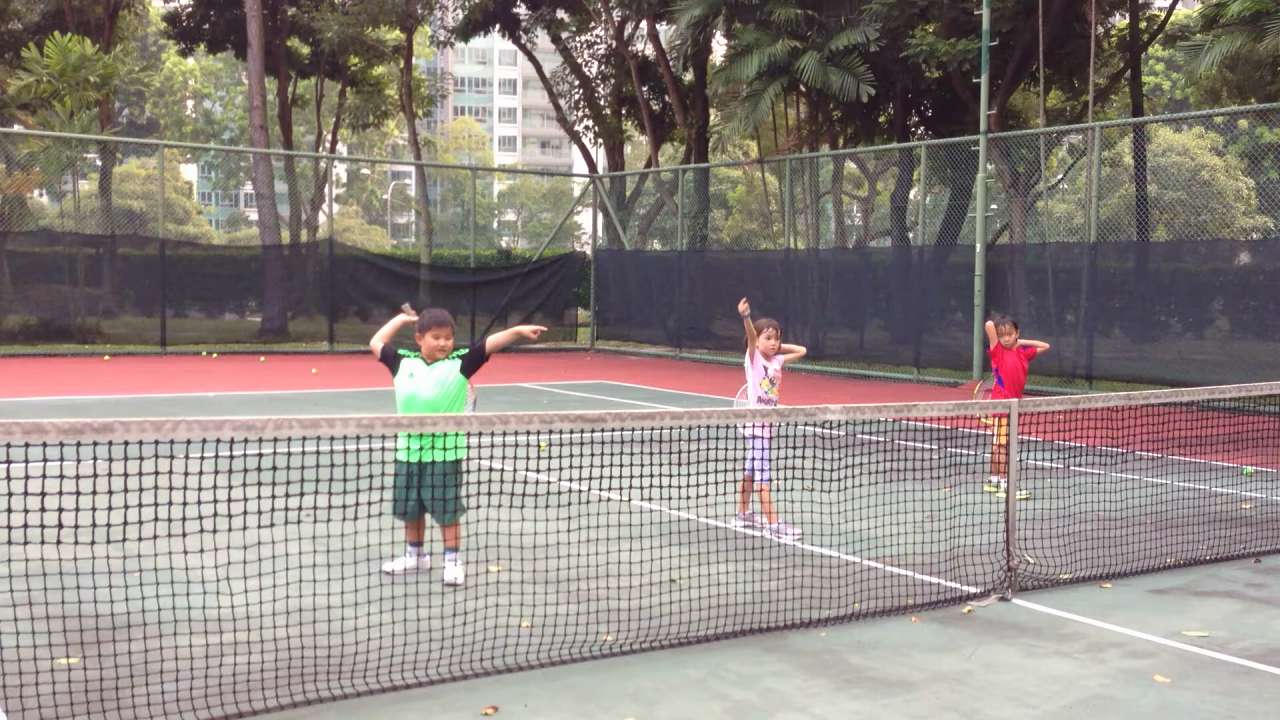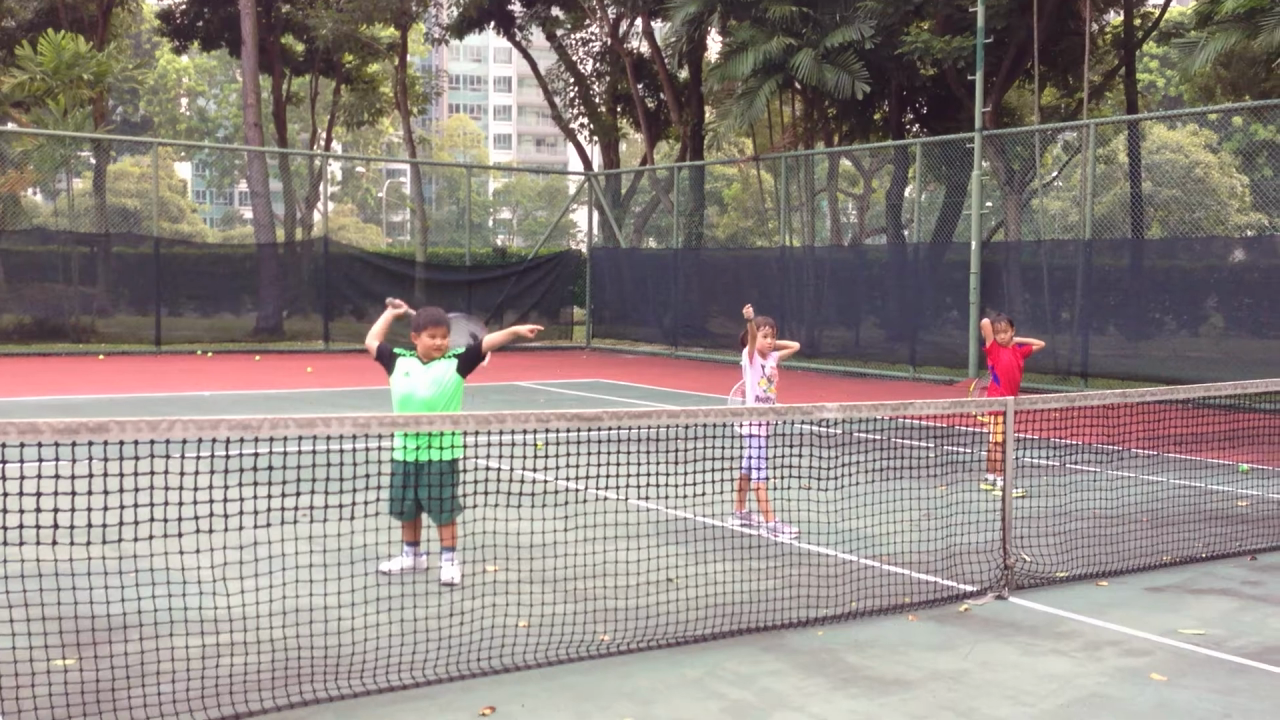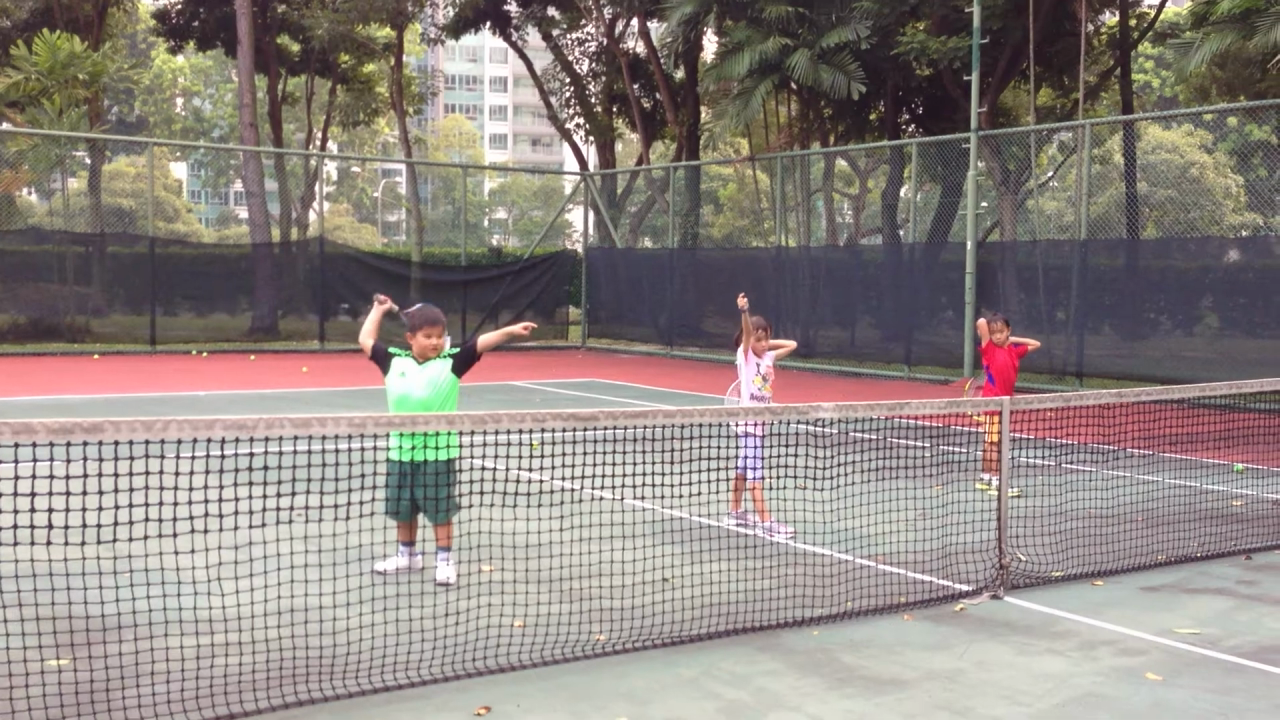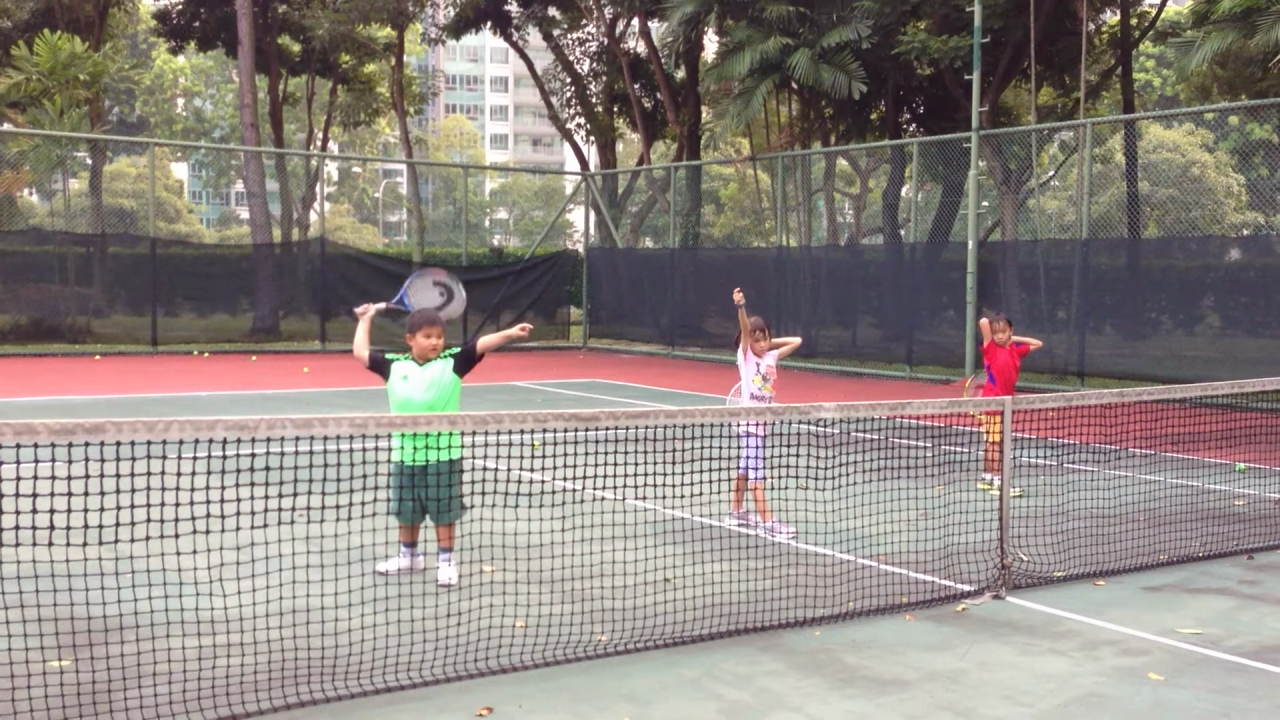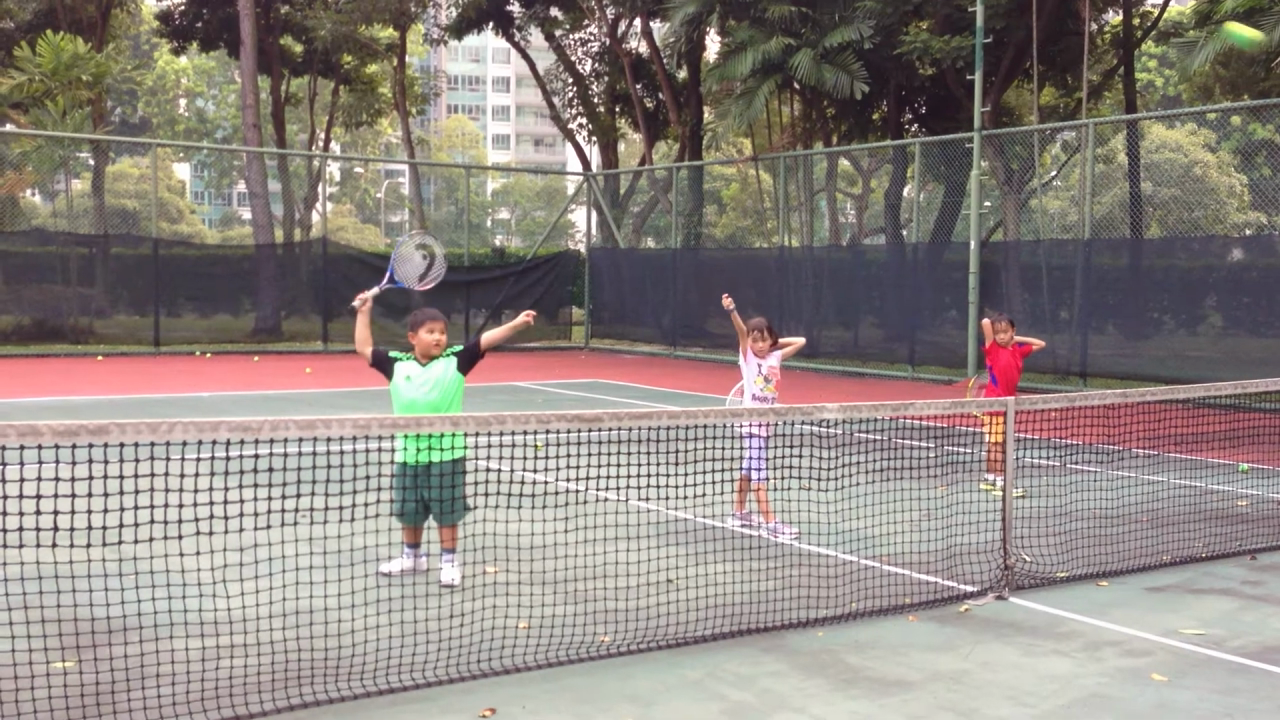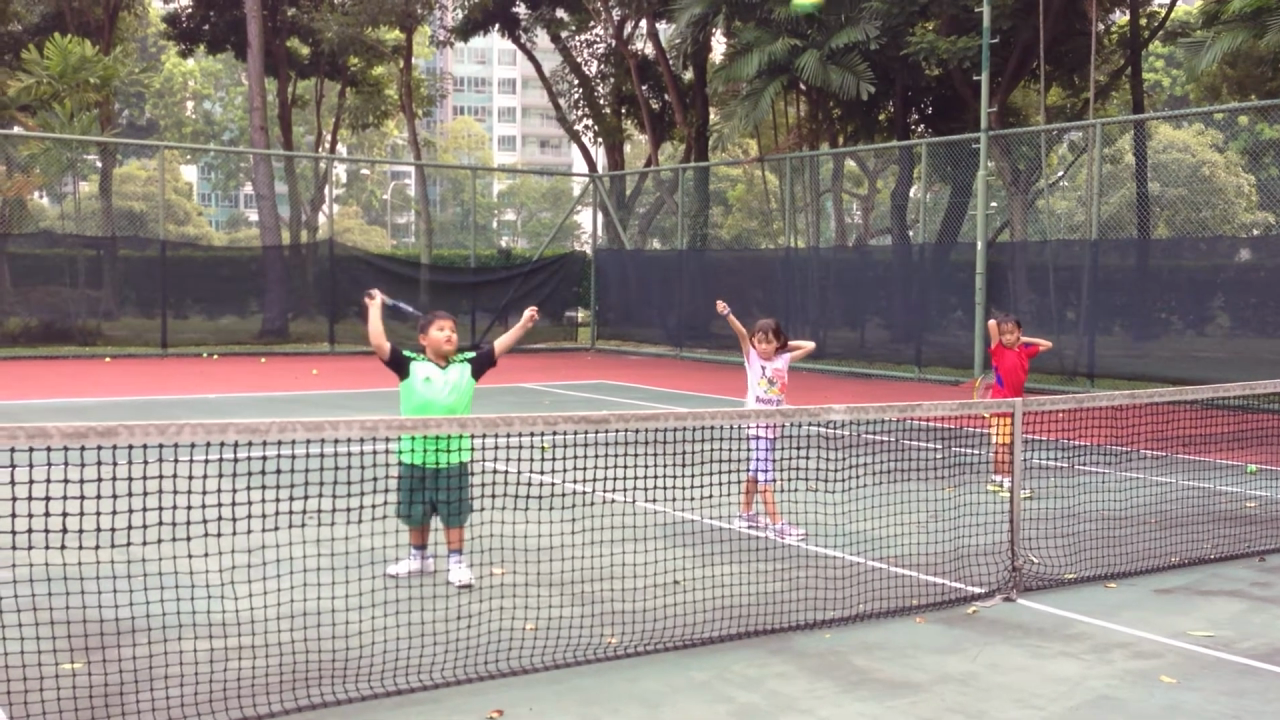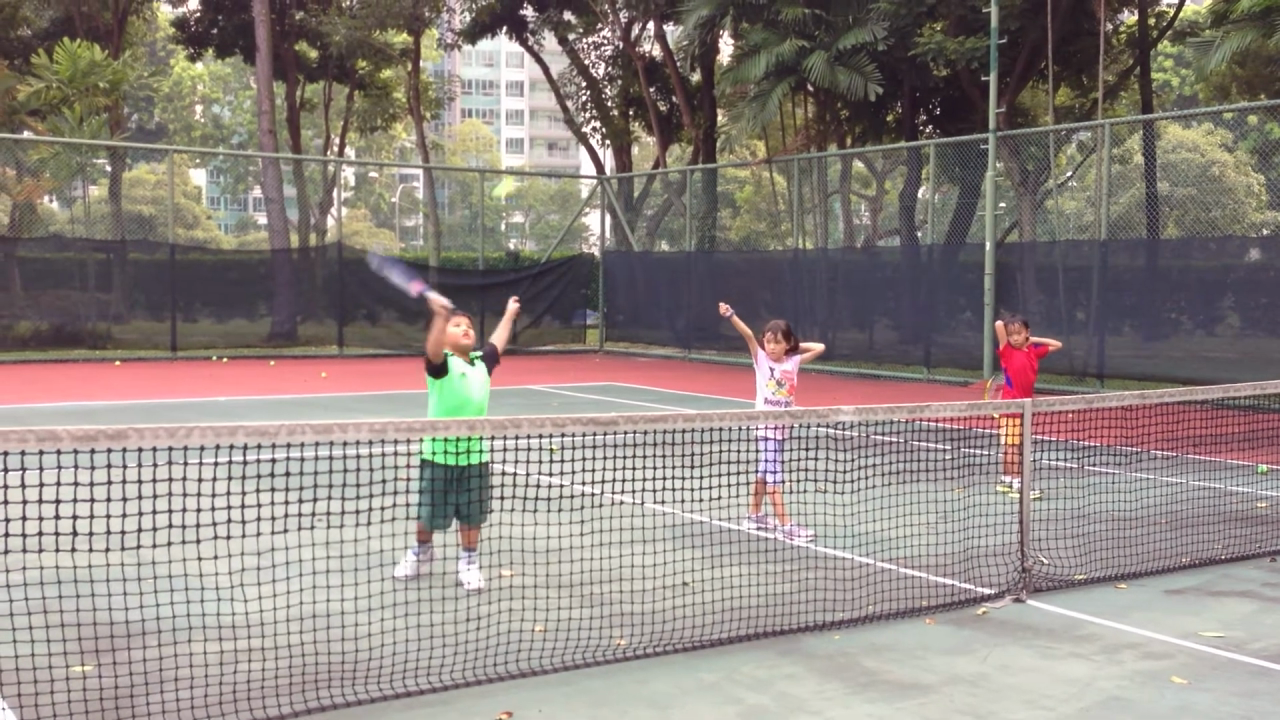
dt=0.3s
person 1, frame 1
left shoulder: (460, 363)
right shoulder: (403, 362)
left elbow: (490, 343)
right elbow: (376, 344)
left wrist: (519, 330)
right wrist: (402, 318)
left hip: (445, 451)
right hip: (409, 450)
left knee: (448, 511)
right knee: (411, 509)
left ankle: (452, 560)
right ankle: (415, 555)
person 1, frame 2
left shoulder: (456, 362)
right shoulder: (399, 361)
left elbow: (486, 343)
right elbow: (371, 342)
left wrist: (515, 330)
right wrist: (391, 313)
left hip: (442, 451)
right hip: (405, 449)
left knee: (445, 510)
right knee: (407, 508)
left ankle: (449, 560)
right ankle: (412, 555)
person 1, frame 3
left shoulder: (452, 362)
right shoulder: (394, 361)
left elbow: (482, 343)
right elbow: (366, 341)
left wrist: (511, 330)
right wrist: (379, 310)
left hip: (439, 450)
right hip: (401, 449)
left knee: (441, 509)
right knee: (403, 508)
left ankle: (444, 560)
right ankle: (407, 555)
person 1, frame 4
left shoulder: (452, 361)
right shoulder: (394, 365)
left elbow: (482, 344)
right elbow: (360, 352)
left wrist: (510, 333)
right wrist: (366, 319)
left hip: (442, 452)
right hip: (405, 451)
left knee: (444, 511)
right knee: (406, 510)
left ankle: (446, 561)
right ankle: (409, 555)
person 1, frame 5
left shoulder: (455, 360)
right shoulder: (397, 364)
left elbow: (486, 339)
right elbow: (363, 349)
left wrist: (516, 324)
right wrist: (364, 313)
left hip: (446, 452)
right hip: (408, 452)
left knee: (447, 511)
right knee: (409, 510)
left ankle: (449, 562)
right ankle: (412, 556)
person 1, frame 6
left shoulder: (467, 365)
right shoulder: (409, 364)
left elbow: (499, 346)
right elbow: (378, 344)
left wrist: (523, 323)
right wrist: (375, 307)
left hip: (453, 455)
right hip: (415, 454)
left knee: (454, 513)
right knee: (416, 513)
left ankle: (456, 563)
right ankle: (419, 558)
person 1, frame 7
left shoulder: (481, 362)
right shoulder: (439, 362)
left elbow: (496, 344)
right elbow: (434, 350)
left wrist: (509, 315)
right wrist: (438, 315)
left hip: (475, 452)
right hip: (440, 452)
left knee: (473, 514)
right knee: (432, 511)
left ankle: (469, 564)
right ankle: (420, 552)
person 2, frame 1
left shoulder: (776, 360)
right shoulder: (753, 357)
left elbow: (801, 351)
right elbow: (751, 338)
left wrist: (779, 347)
right wrist: (745, 316)
left hip: (766, 423)
right hip: (757, 423)
left knee: (751, 471)
right knee: (763, 475)
left ankle: (743, 514)
right ankle: (772, 524)
person 2, frame 2
left shoulder: (772, 358)
right shoulder: (750, 356)
left elbow: (794, 346)
right elbow: (752, 337)
left wrist: (773, 343)
right wrist: (750, 319)
left hip: (764, 420)
right hip: (754, 420)
left knee: (748, 469)
right knee: (759, 474)
left ankle: (739, 513)
right ankle: (769, 522)
person 2, frame 3
left shoulder: (768, 358)
right shoulder: (745, 355)
left elbow: (791, 345)
right elbow: (746, 331)
left wrist: (770, 343)
right wrist: (744, 311)
left hip: (760, 420)
right hip: (749, 421)
left knee: (744, 469)
right knee: (755, 473)
left ankle: (735, 512)
right ankle: (765, 522)
person 2, frame 4
left shoulder: (771, 357)
right shoulder: (745, 356)
left elbow: (796, 341)
right elbow: (745, 329)
left wrist: (771, 342)
right wrist: (740, 306)
left hip: (762, 421)
right hip: (750, 421)
left knee: (745, 469)
right knee: (756, 473)
left ankle: (736, 513)
right ankle: (767, 522)
person 2, frame 5
left shoulder: (775, 358)
right shoulder: (747, 357)
left elbow: (800, 341)
right elbow: (741, 331)
left wrist: (775, 342)
right wrist: (731, 310)
left hip: (766, 422)
right hip: (752, 422)
left knee: (749, 470)
right knee: (759, 474)
left ankle: (738, 513)
right ankle: (769, 523)
person 2, frame 6
left shoulder: (783, 360)
right shoulder: (752, 358)
left elbow: (810, 345)
right elbow: (741, 334)
left wrist: (783, 345)
right wrist: (727, 314)
left hip: (773, 423)
right hip: (758, 423)
left knee: (755, 471)
right knee: (765, 475)
left ankle: (745, 515)
right ankle: (776, 524)
person 2, frame 7
left shoulder: (793, 362)
right shoulder: (761, 360)
left elbow: (820, 348)
right elbow: (748, 335)
left wrist: (796, 346)
right wrist: (730, 315)
left hip: (782, 425)
right hip: (767, 425)
left knee: (764, 473)
right knee: (774, 476)
left ankle: (754, 517)
right ankle: (784, 525)
person 3, frame 1
left shoulder: (1023, 352)
right shoulder: (998, 351)
left elbow: (1045, 346)
right elbow: (988, 325)
left wrist: (1022, 341)
right wrist: (994, 331)
left knee: (999, 445)
right knee: (1001, 445)
left ankle: (994, 480)
right ankle: (1004, 484)
person 3, frame 2
left shoulder: (1019, 350)
right shoulder: (993, 349)
left elbow: (1041, 344)
right elbow: (985, 323)
left wrist: (1017, 340)
right wrist: (988, 335)
left knee: (995, 443)
right knee: (998, 443)
left ankle: (990, 478)
right ankle: (1000, 482)
person 3, frame 3
left shoulder: (1014, 350)
right shoulder: (989, 348)
left elbow: (1036, 344)
right elbow: (981, 322)
left wrist: (1013, 339)
right wrist: (983, 335)
left knee: (991, 442)
right knee: (993, 442)
left ankle: (985, 477)
right ankle: (996, 481)
person 3, frame 4
left shoulder: (1016, 350)
right shoulder: (990, 348)
left elbow: (1038, 344)
right elbow: (983, 322)
left wrist: (1015, 339)
right wrist: (987, 329)
left knee: (992, 443)
right knee: (994, 443)
left ankle: (987, 477)
right ankle: (997, 481)
person 3, frame 5
left shoulder: (1018, 350)
right shoulder: (993, 349)
left elbow: (1041, 344)
right elbow: (985, 322)
left wrist: (1017, 339)
right wrist: (990, 328)
left knee: (995, 444)
right knee: (996, 444)
left ankle: (989, 478)
right ankle: (1000, 482)
person 3, frame 6
left shoulder: (1024, 351)
right shoulder: (998, 350)
left elbow: (1048, 345)
right elbow: (991, 323)
left wrist: (1024, 339)
right wrist: (997, 327)
left knee: (1002, 445)
right knee: (1003, 445)
left ankle: (997, 480)
right ankle: (1007, 483)
person 3, frame 7
left shoulder: (1034, 351)
right shoulder: (1007, 351)
left elbow: (1057, 345)
right elbow: (998, 324)
left wrist: (1034, 339)
right wrist: (1003, 325)
left knee: (1011, 445)
right knee: (1013, 445)
left ankle: (1006, 480)
right ankle: (1016, 484)
